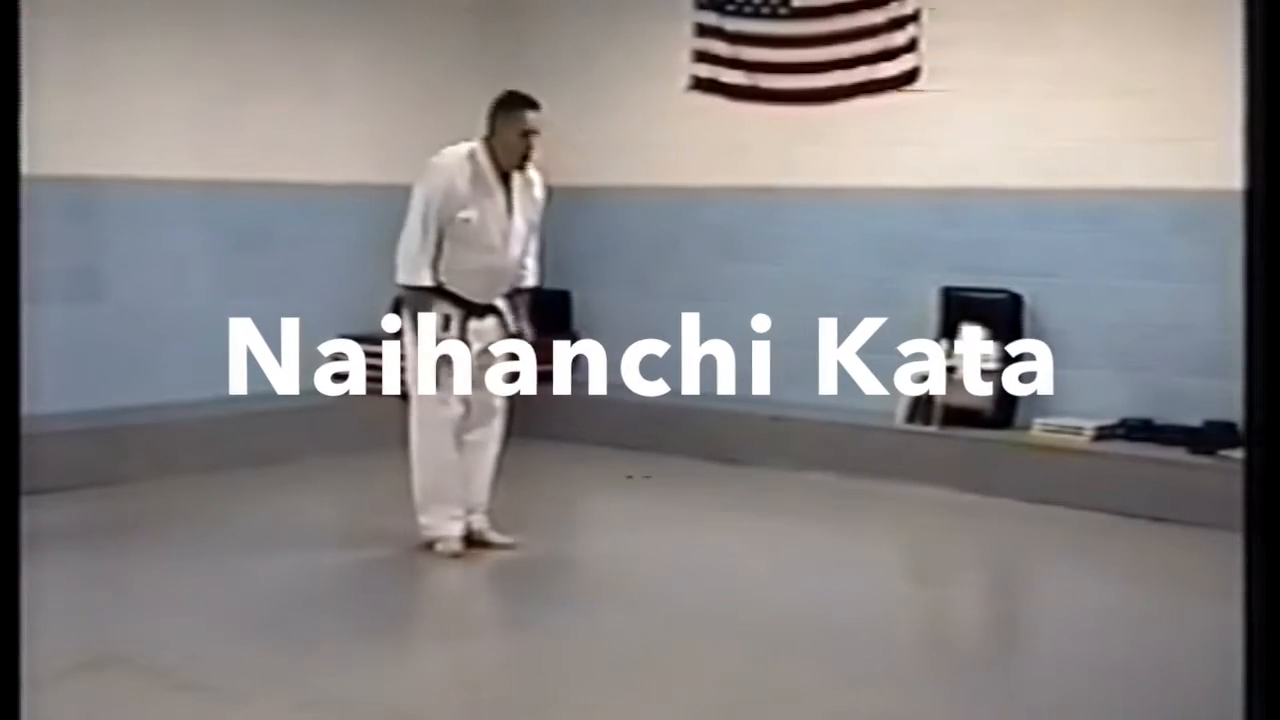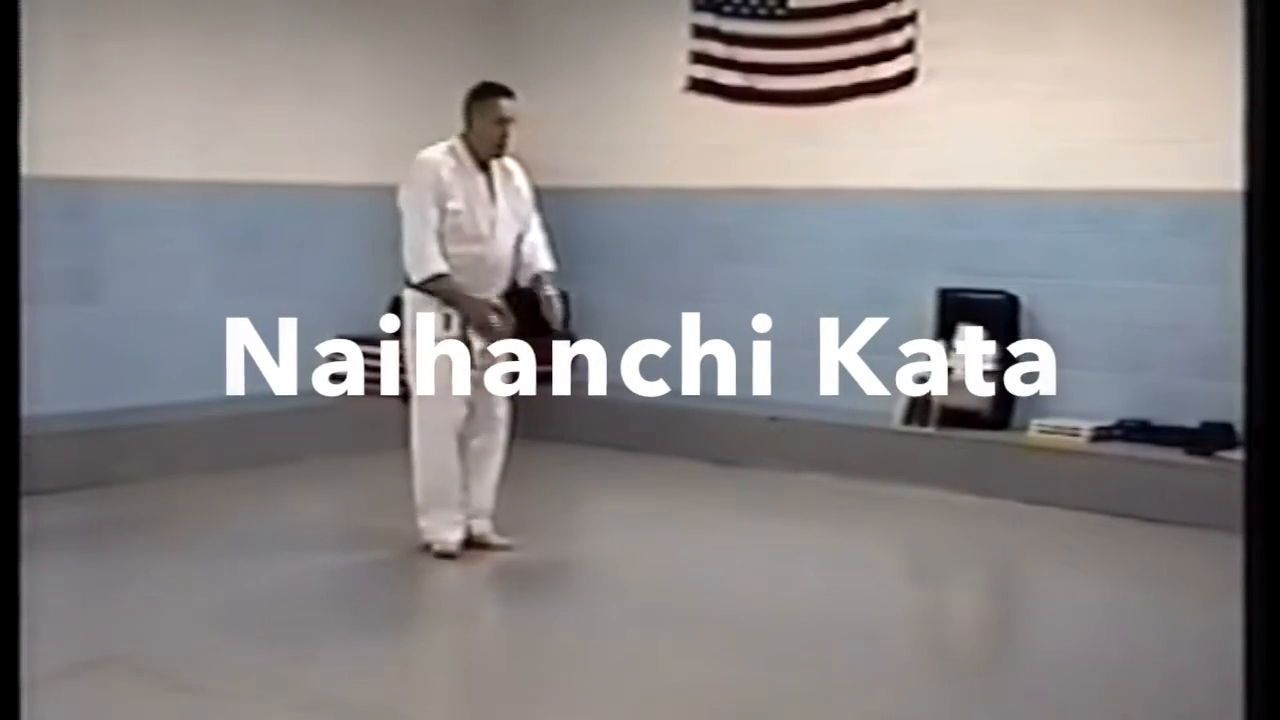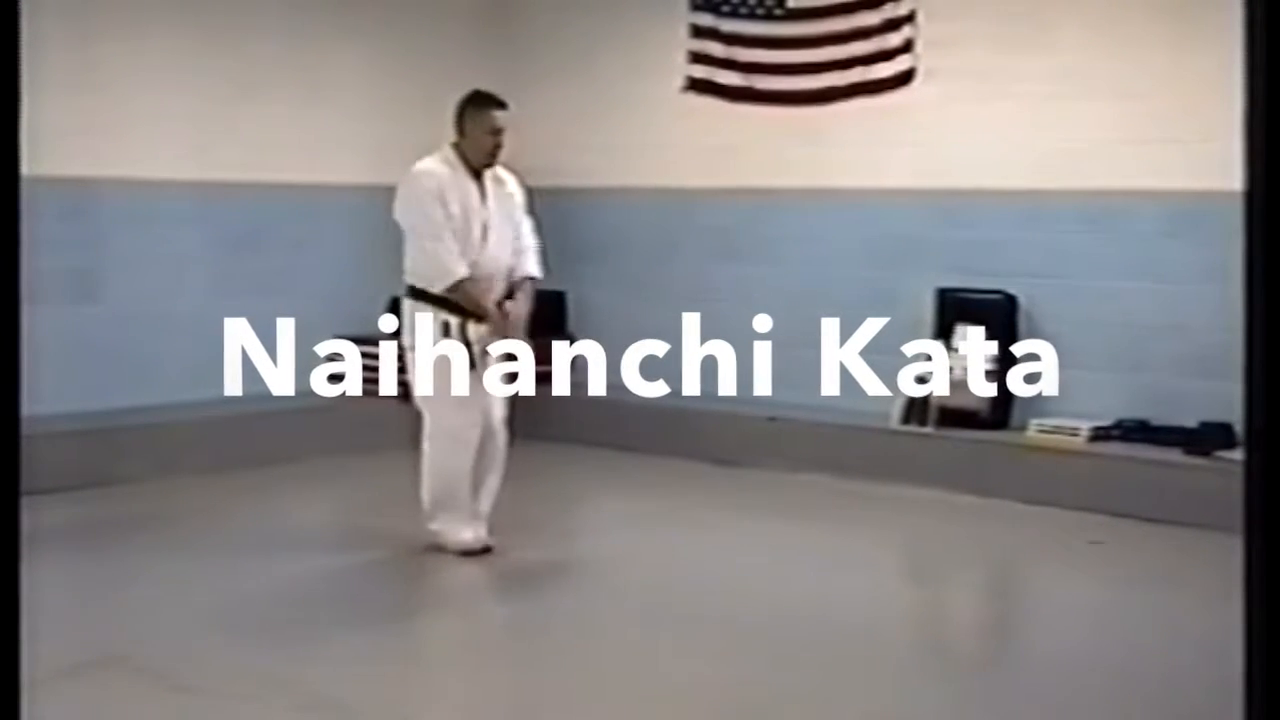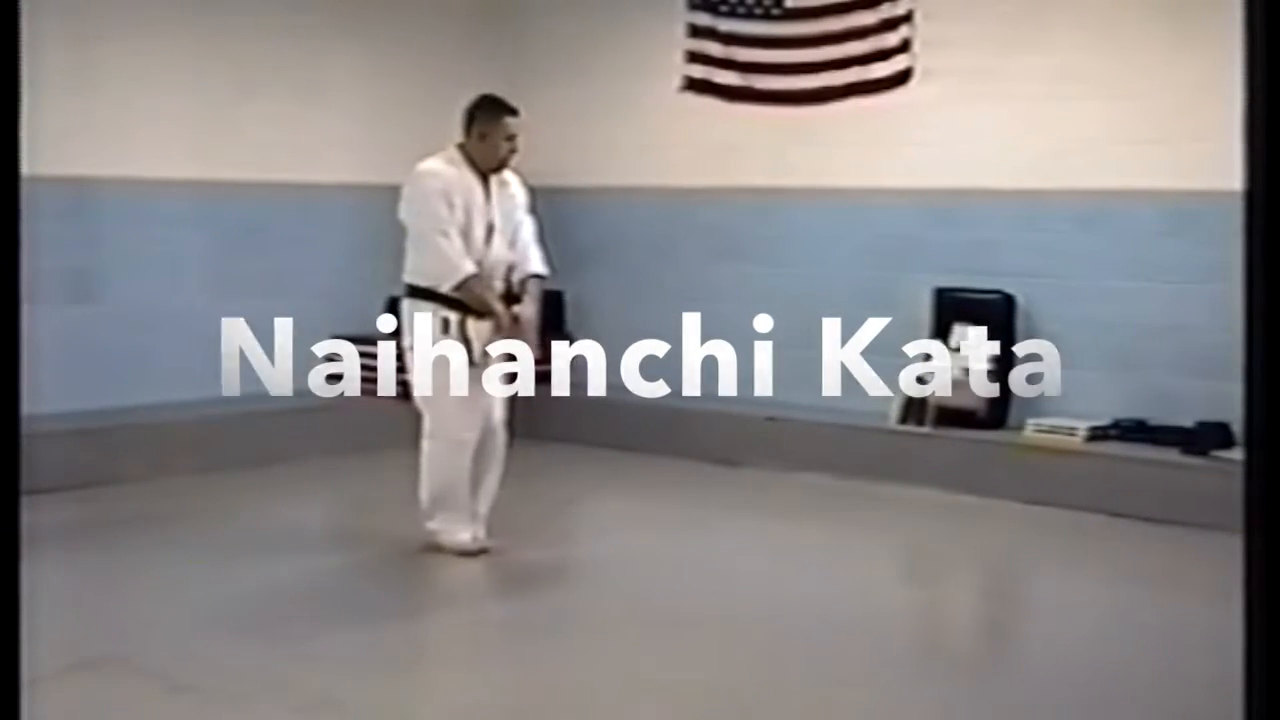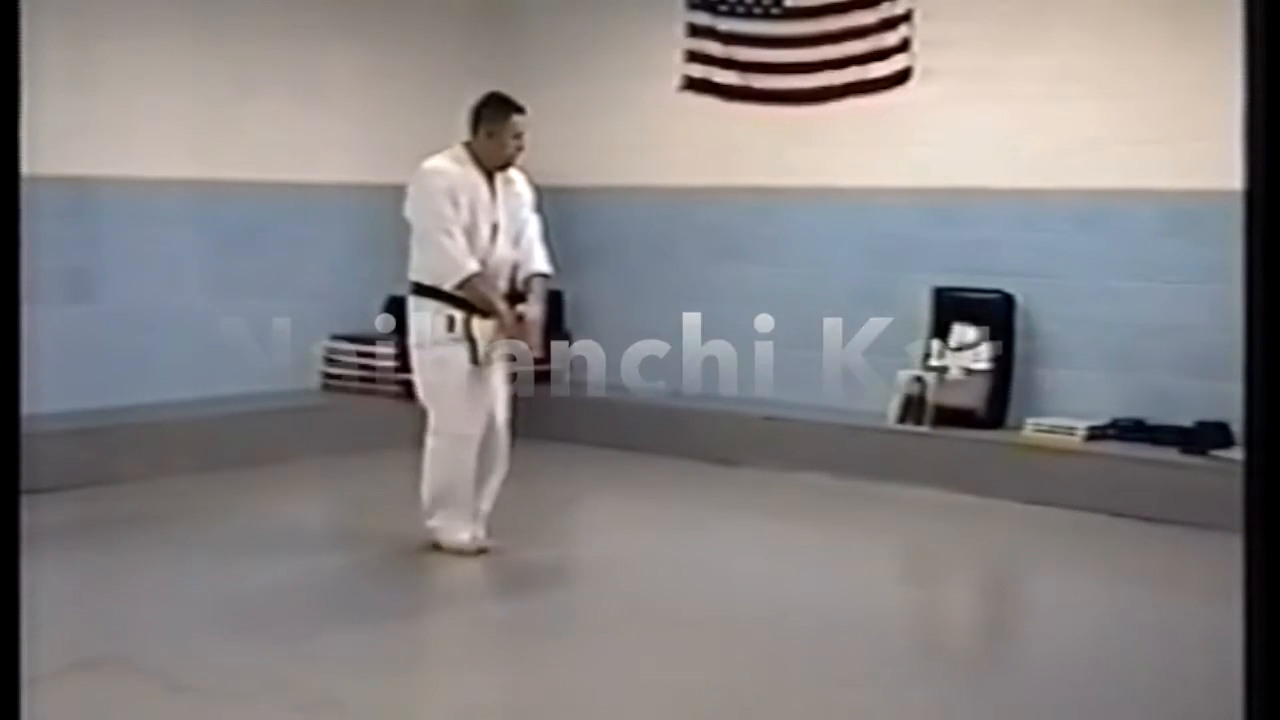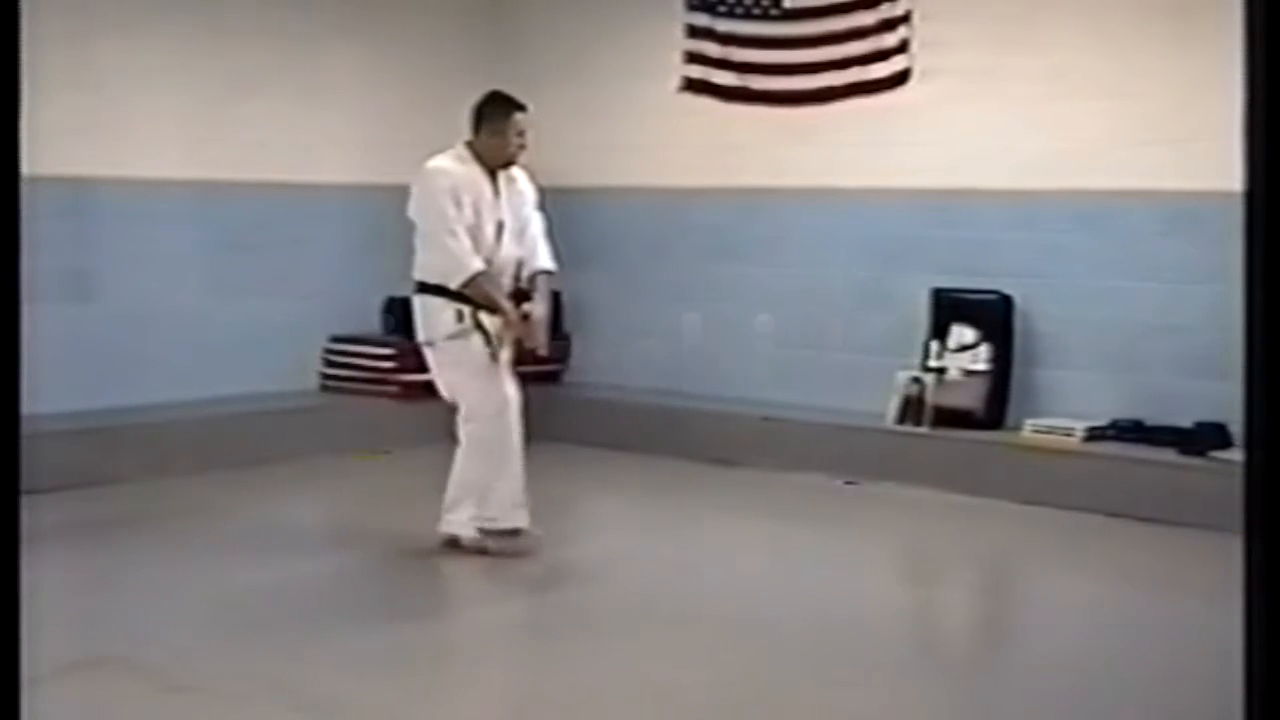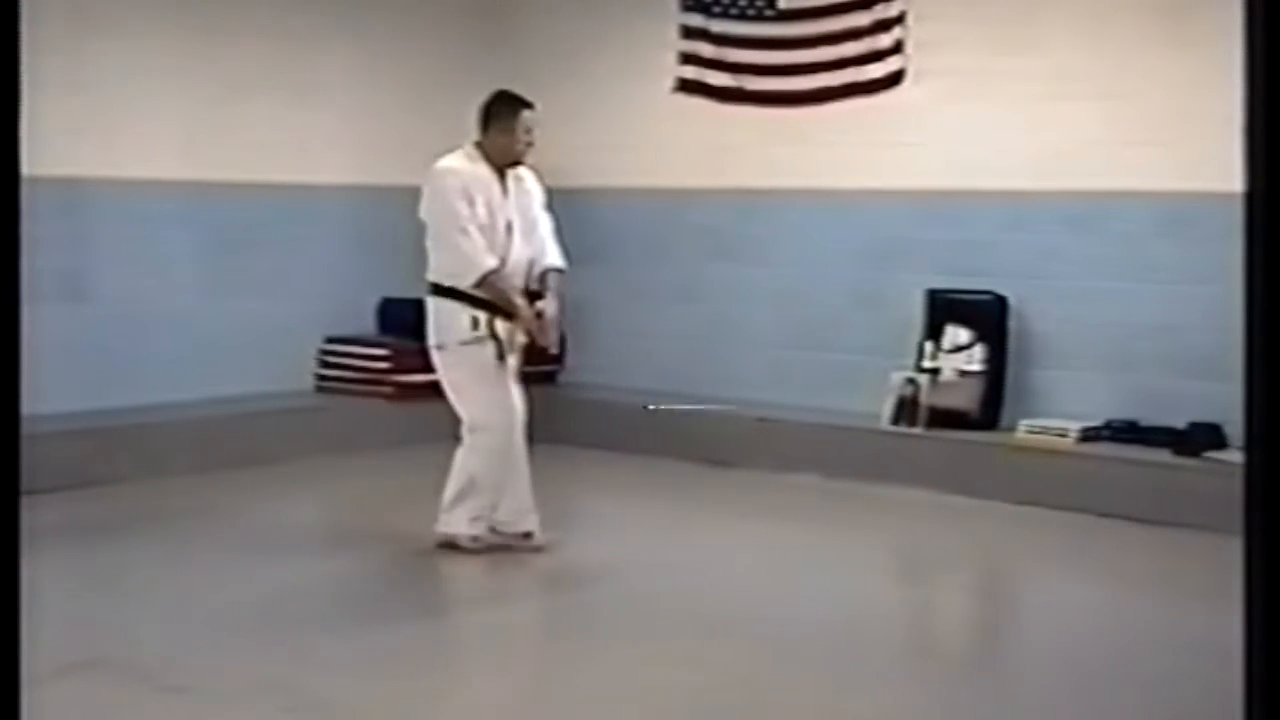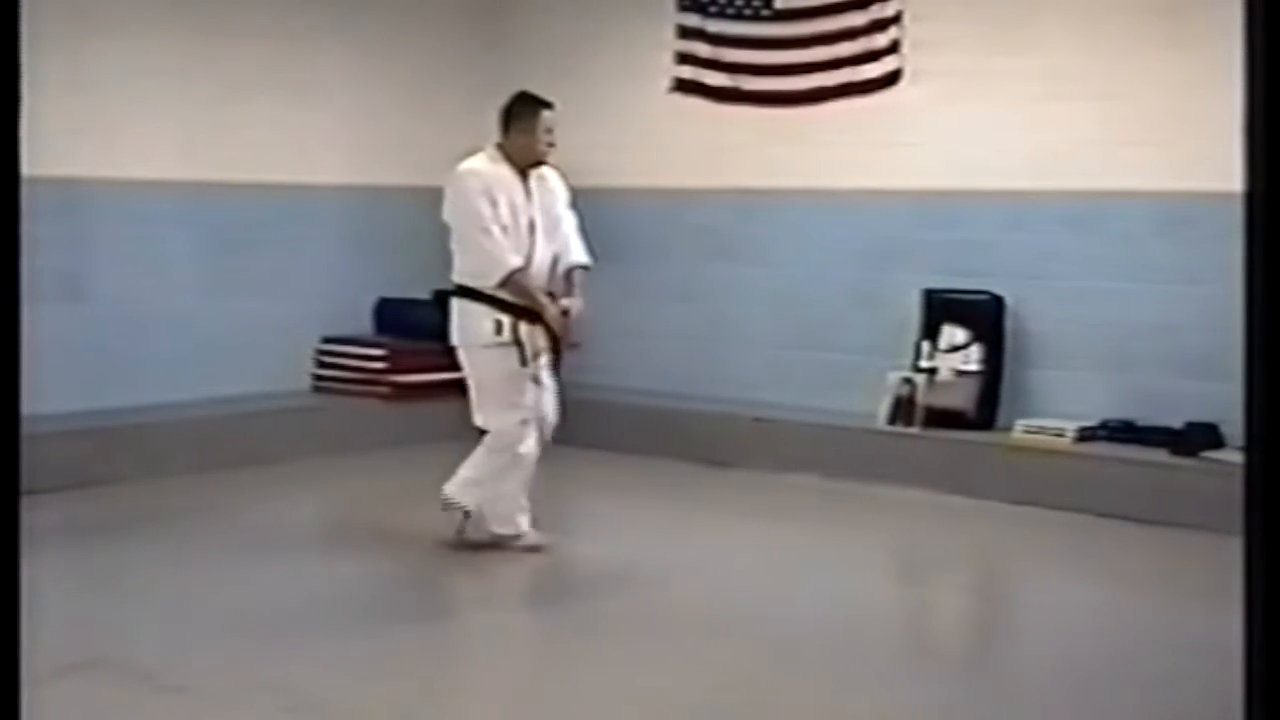
dt=0.3s
person 1, frame 1
left shoulder: (531, 184)
right shoulder: (448, 173)
right elbow: (415, 256)
left wrist: (521, 318)
right wrist: (424, 331)
left hip: (490, 316)
right hip: (439, 313)
left knee: (487, 418)
right knee: (439, 418)
left ankle: (474, 519)
right ankle: (441, 525)
person 1, frame 2
left shoulder: (512, 174)
right shoulder: (432, 168)
left elbow: (529, 237)
right elbow: (421, 252)
left wrist: (545, 288)
right wrist: (468, 306)
left hip: (490, 314)
right hip: (438, 313)
left knee: (491, 421)
right knee: (440, 420)
left ankle: (476, 521)
right ankle: (440, 528)
person 1, frame 3
left shoulder: (506, 184)
right shoulder: (426, 179)
left elbow: (524, 248)
right elbow: (438, 263)
left wrist: (519, 301)
right wrist: (491, 309)
left hip: (488, 325)
right hip: (438, 321)
left knee: (492, 425)
right knee: (453, 425)
left ankle: (473, 523)
right ankle: (451, 526)
person 1, frame 4
left shoulder: (510, 186)
right shoulder: (431, 179)
left elbow: (525, 249)
right elbow: (447, 261)
left wrist: (528, 303)
right wrist: (499, 310)
left hip: (488, 321)
right hip: (439, 319)
left knee: (491, 426)
right knee: (453, 426)
left ankle: (470, 522)
right ankle: (449, 526)
person 1, frame 5
left shoulder: (516, 184)
right shoulder: (437, 177)
left elbow: (530, 248)
right elbow: (449, 259)
left wrist: (533, 303)
right wrist: (500, 309)
left hip: (491, 319)
right hip: (443, 316)
left knee: (493, 426)
right knee: (458, 424)
left ankle: (470, 523)
right ankle: (448, 526)
person 1, frame 6
left shoulder: (518, 182)
right shoulder: (440, 176)
left elbow: (534, 245)
right elbow: (455, 258)
left wrist: (539, 301)
right wrist: (507, 308)
left hip: (494, 314)
right hip: (450, 312)
left knee: (485, 417)
right knee: (494, 407)
left ankle: (462, 524)
right ankle: (500, 521)
person 1, frame 7
left shoulder: (525, 181)
right shoulder: (450, 176)
left elbow: (542, 243)
right elbow: (468, 258)
left wrist: (550, 299)
right wrist: (521, 306)
left hip: (502, 318)
right hip: (463, 316)
left knee: (488, 425)
right knee: (499, 420)
left ankle: (459, 525)
right ankle: (512, 523)
person 1, frame 8
left shoulder: (549, 181)
right shoulder: (473, 178)
left elbow: (567, 241)
right elbow: (493, 258)
left wrist: (573, 296)
right wrist: (545, 305)
left hip: (530, 319)
right hip: (489, 318)
left knee: (540, 417)
right knee: (513, 423)
left ankle: (469, 497)
right ankle: (506, 524)
